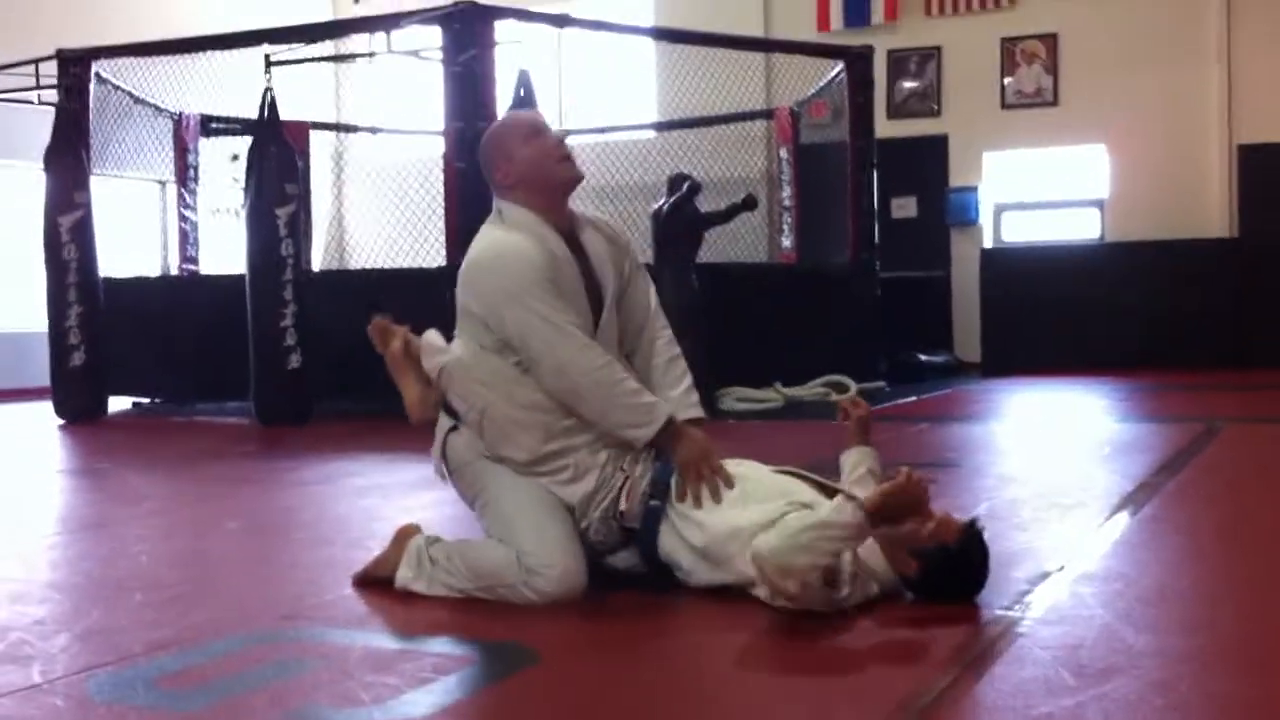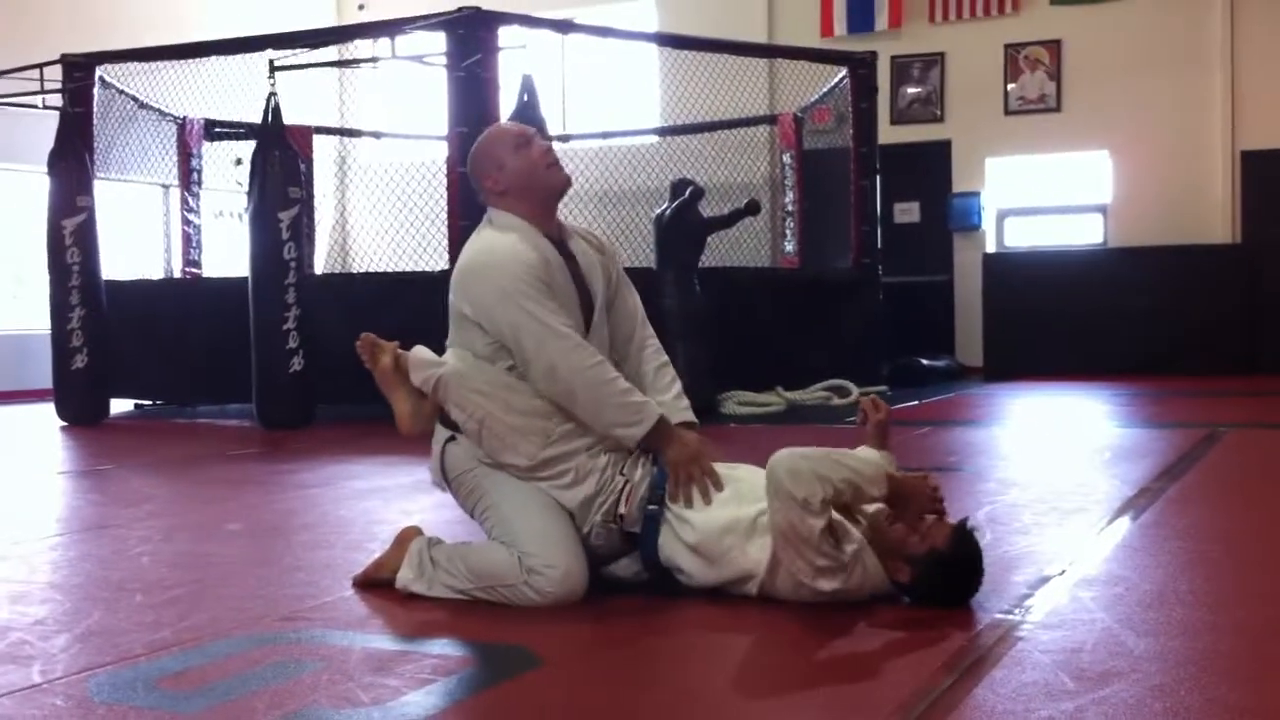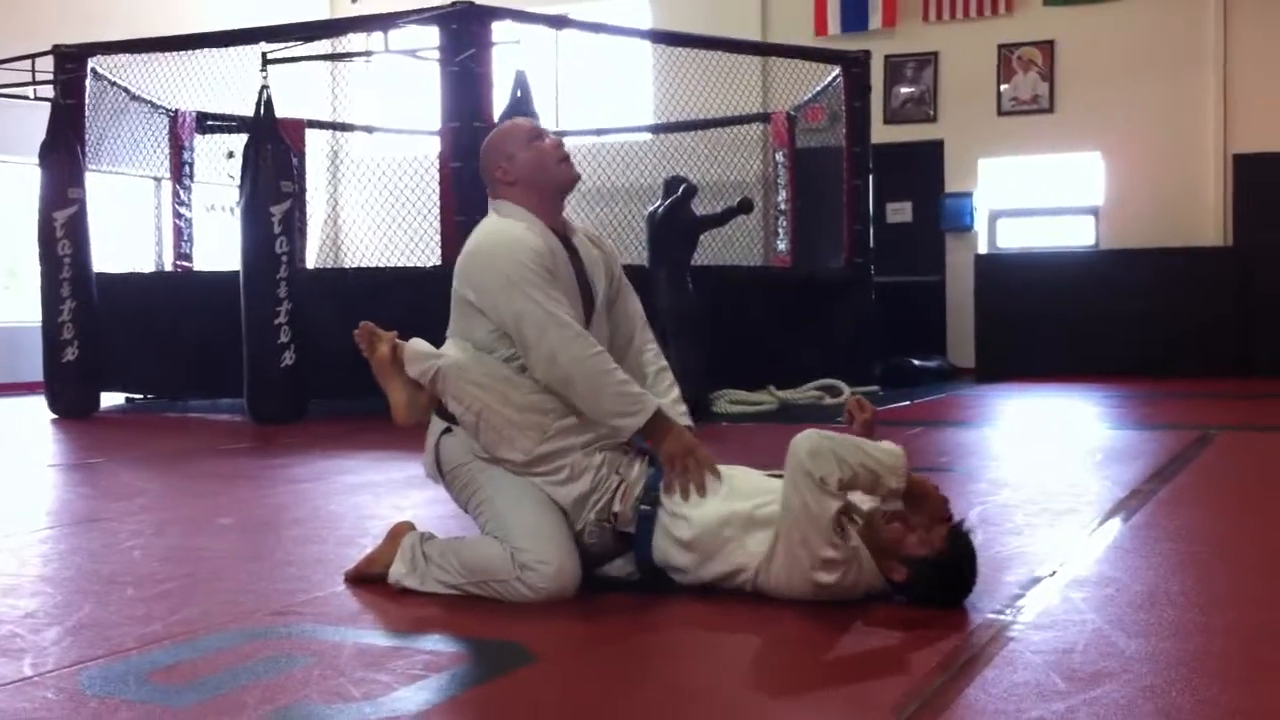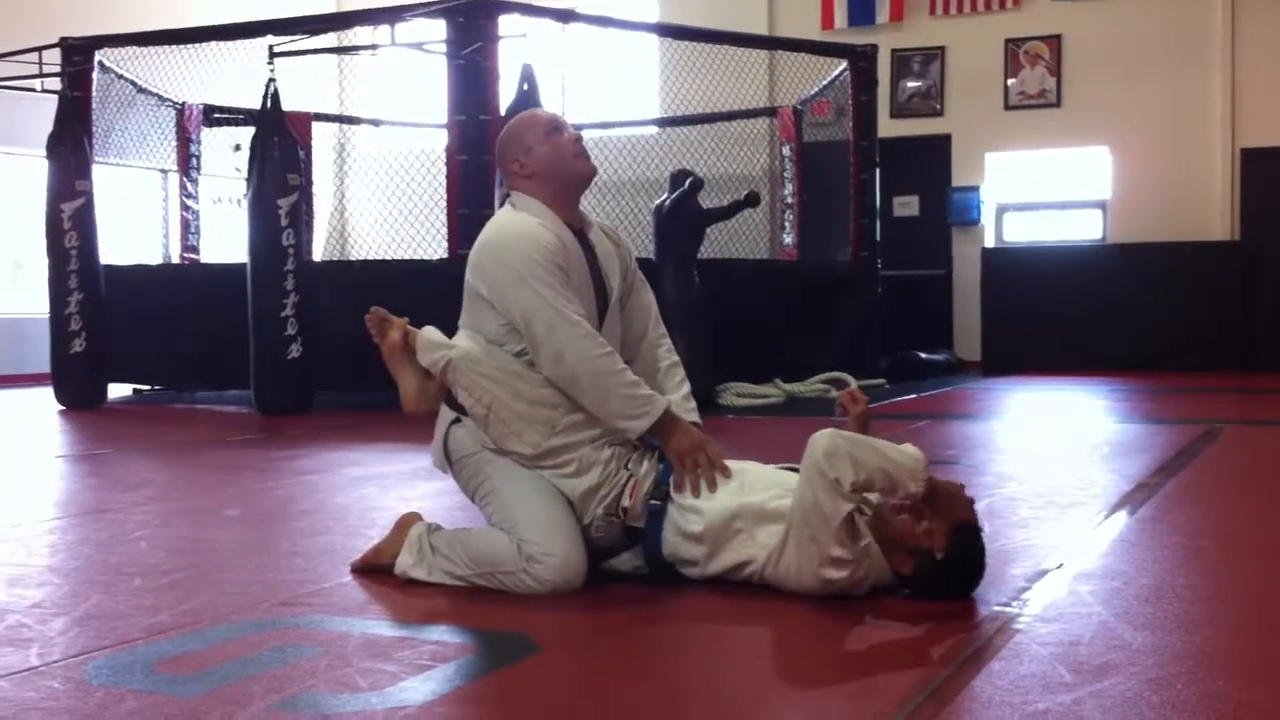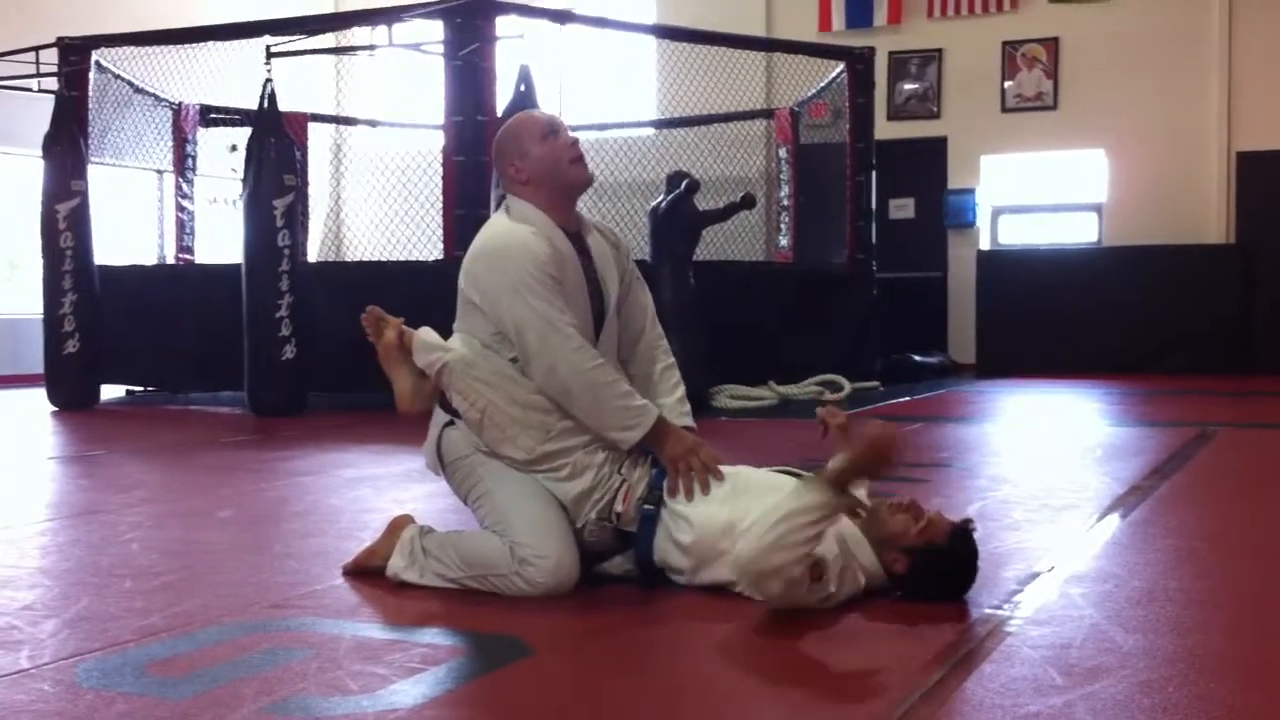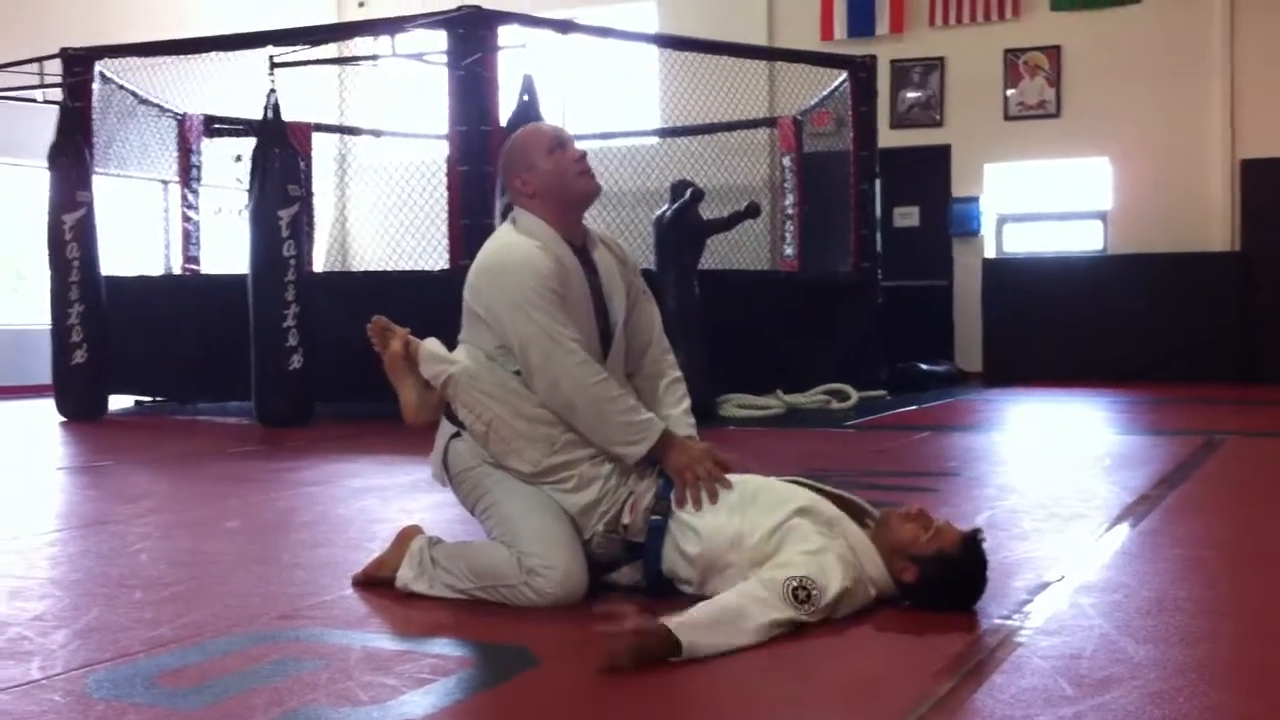
dt=0.3s
person 1, frame 1
left shoulder: (837, 575)
right shoulder: (871, 545)
left elbow: (773, 559)
left wrist: (873, 506)
right wrist: (860, 443)
left hip: (630, 507)
left ankle: (430, 363)
right ankle: (435, 378)
person 1, frame 2
left shoulder: (829, 572)
right shoulder: (869, 542)
left elbow: (789, 472)
left wrist: (889, 484)
right wrist: (879, 448)
left hip: (629, 508)
left knee: (506, 405)
left ankle: (417, 373)
person 1, frame 3
left shoulder: (822, 569)
right shoulder: (864, 540)
left elbow: (813, 453)
left wrist: (905, 476)
right wrist: (869, 443)
left hip: (620, 503)
right hip: (656, 481)
left knee: (520, 411)
left ankle: (413, 364)
person 1, frame 4
left shoulder: (834, 567)
right shoulder: (874, 539)
left elbow: (830, 456)
left wrist: (925, 479)
right wrist: (864, 435)
left hip: (627, 498)
right hip: (667, 478)
left knee: (533, 408)
left ankle: (424, 350)
person 1, frame 5
left shoulder: (832, 565)
right shoulder: (862, 532)
left elbow: (760, 561)
left wrist: (843, 473)
right wrist: (850, 462)
left hip: (620, 503)
right hip: (658, 480)
left knee: (530, 416)
left ankle: (424, 352)
person 1, frame 6
left shoulder: (836, 576)
right shoulder: (872, 538)
left elbow: (752, 607)
left wrist: (664, 637)
left hip: (632, 515)
right hip: (668, 488)
left knee: (522, 418)
left ankle: (426, 359)
person 2, frame 1
left shoulder: (603, 240)
right shoulder: (503, 256)
left elbow: (651, 338)
right elbow: (576, 368)
left wrist: (688, 423)
right wrist: (669, 433)
left hip: (581, 438)
right hip: (496, 446)
right knee: (555, 577)
right ankle: (418, 555)
person 2, frame 2
left shoulder: (589, 248)
right shoulder: (496, 259)
left elbow: (637, 343)
right elbow: (567, 370)
left wrist: (680, 425)
right wrist: (660, 434)
left hip: (574, 445)
right hip: (492, 452)
right knee: (556, 577)
right ankle: (416, 557)
person 2, frame 3
left shoulder: (591, 250)
right shoulder: (502, 247)
left elbow: (637, 347)
right elbow: (568, 360)
left wrist: (676, 425)
right wrist: (658, 426)
left hip: (564, 441)
right hip: (485, 444)
right knee: (548, 574)
right ankle: (409, 553)
person 2, frame 4
left shoulder: (606, 243)
right shoulder: (516, 241)
left elbow: (648, 342)
right elbow: (576, 358)
left wrist: (686, 423)
right wrist: (666, 426)
left hip: (572, 434)
right knee: (556, 565)
right ankle: (418, 544)
person 2, frame 5
left shoulder: (603, 244)
right shoulder: (510, 248)
left elbow: (646, 346)
right elbow: (567, 367)
left wrist: (681, 428)
right wrist: (658, 433)
left hip: (567, 435)
right hip: (489, 438)
right knee: (548, 568)
right ankle: (411, 546)
person 2, frame 6
left shoulder: (610, 257)
right shoulder: (514, 262)
left elbow: (651, 357)
right elbow: (570, 383)
left wrist: (685, 438)
right wrist: (663, 446)
right knee: (556, 578)
right ankle: (419, 556)
person 3, frame 1
left shoulder: (684, 213)
right shoulder: (663, 212)
left elbow: (718, 217)
left wrist: (740, 206)
right wrist: (687, 192)
left hip: (681, 282)
right hip: (672, 284)
left knee: (692, 338)
right knee: (685, 338)
person 3, frame 2
left shoulder: (682, 218)
right shoulder: (666, 217)
left elbow: (720, 222)
left wrist: (743, 211)
right wrist: (689, 197)
left hip: (684, 286)
right hip: (674, 289)
left knee: (692, 343)
right knee: (684, 345)
left ankle: (699, 400)
right ankle: (694, 401)
person 3, frame 3
left shoulder: (679, 217)
right shoulder: (658, 215)
left elbow: (711, 220)
left wrist: (736, 209)
right wrist: (683, 194)
left hip: (677, 285)
right hip: (666, 287)
left knee: (685, 342)
right knee: (676, 344)
left ankle: (693, 400)
right ankle: (685, 401)
person 3, frame 4
left shoulder: (688, 210)
right shoulder: (664, 208)
left elbow: (718, 214)
left wrist: (742, 203)
right wrist: (689, 188)
left hip: (684, 278)
right hip: (672, 280)
left knee: (694, 336)
right knee: (682, 337)
left ankle: (698, 392)
person 3, frame 5
left shoulder: (683, 212)
right shoulder: (660, 210)
left elbow: (714, 215)
left wrist: (738, 204)
right wrist: (685, 190)
left hip: (679, 280)
right hip: (668, 282)
left knee: (688, 338)
right knee: (678, 339)
left ankle: (692, 395)
right ankle: (681, 397)
person 3, frame 6
left shoulder: (688, 221)
right shoulder: (665, 219)
left elbow: (718, 225)
left wrist: (742, 214)
right wrist: (689, 200)
left hip: (684, 288)
right hip: (673, 290)
left knee: (692, 347)
right knee: (684, 348)
left ankle: (698, 404)
right ankle: (691, 406)
